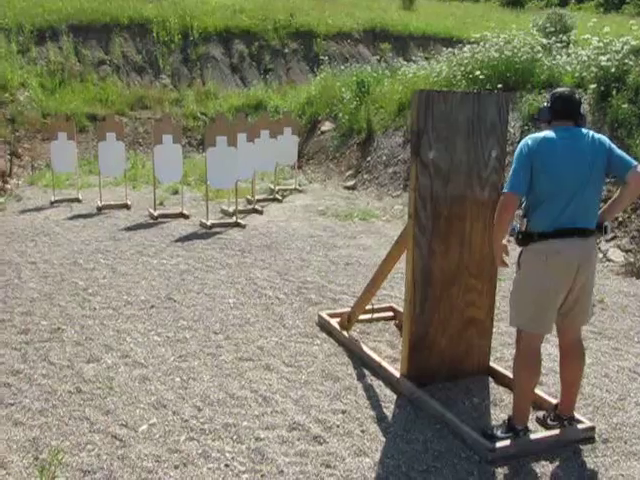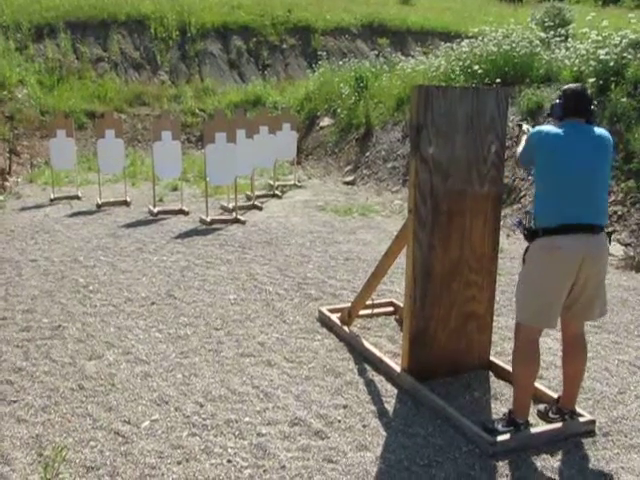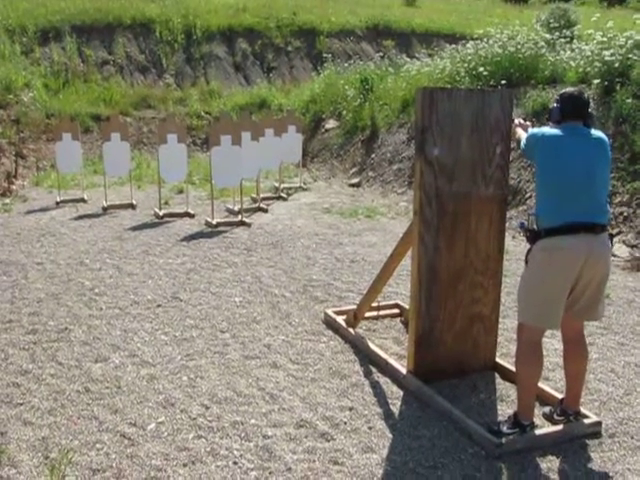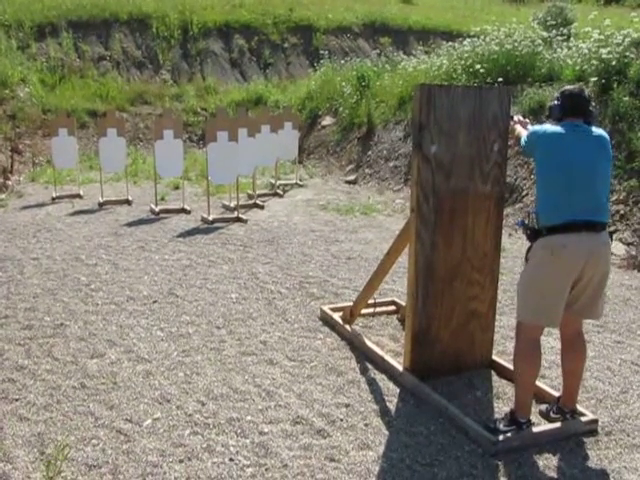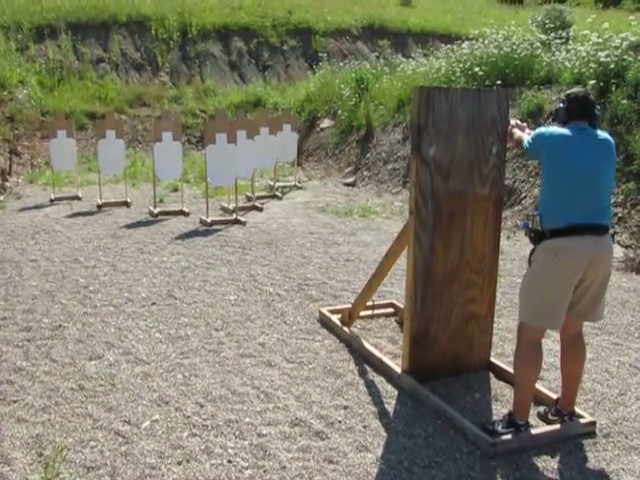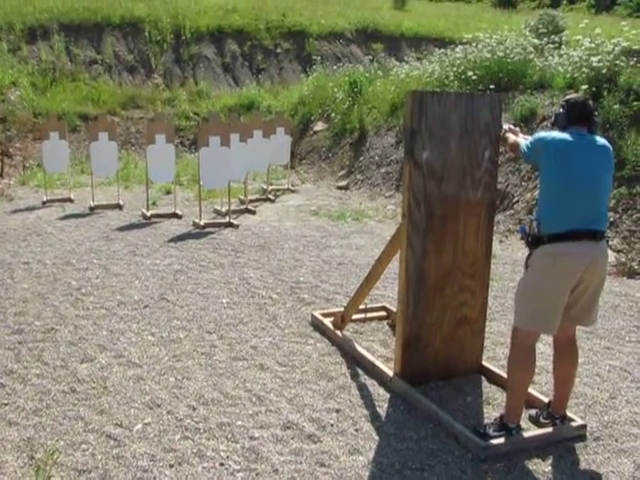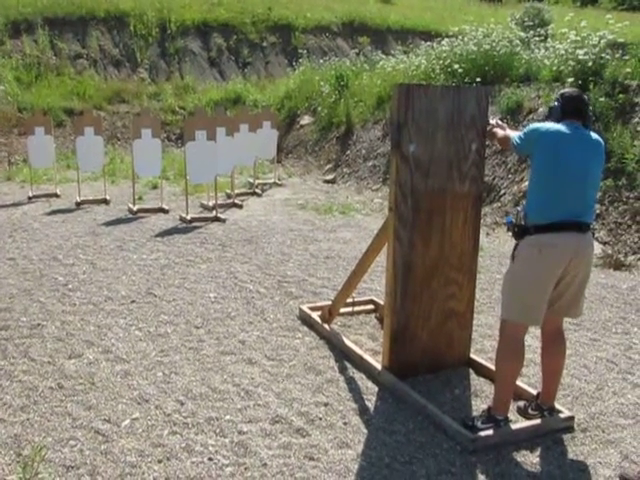
dt=0.7s
person 1, frame 1
left shoulder: (534, 144)
right shoulder: (598, 144)
left elbow: (510, 200)
left wrist: (497, 240)
right wrist: (603, 217)
left hip: (545, 250)
right hip: (585, 248)
left knee: (528, 339)
right knee: (571, 335)
left ankle: (518, 423)
right ankle: (565, 413)
person 1, frame 2
left shoulder: (542, 137)
right shoulder: (604, 140)
left elbow: (522, 161)
left hip: (553, 245)
right hip: (595, 244)
left knee: (527, 332)
right knee: (574, 329)
left ankle: (518, 417)
right ankle: (566, 407)
person 1, frame 3
left shoulder: (542, 138)
right shoulder: (601, 142)
left elbow: (525, 143)
left wrist: (520, 129)
left hip: (556, 246)
right hip: (597, 245)
left knee: (529, 333)
right knee: (573, 329)
left ankle: (523, 419)
right ankle: (570, 408)
person 1, frame 4
left shoulder: (544, 136)
right shoulder: (601, 140)
left elbow: (524, 140)
left wrist: (519, 126)
left hip: (557, 244)
right hip: (597, 243)
left knee: (528, 331)
right knee: (572, 327)
left ankle: (520, 417)
right ankle: (567, 406)
person 1, frame 5
left shoulder: (550, 138)
right shoulder: (606, 143)
left elbow: (523, 143)
left wrist: (516, 130)
right wrist: (528, 131)
left hip: (560, 247)
right hip: (600, 246)
left knee: (530, 333)
right knee: (572, 330)
left ankle: (519, 419)
right ankle: (565, 409)
person 1, frame 6
left shoulder: (550, 143)
right shoulder: (603, 149)
left elbow: (519, 147)
left wrist: (509, 135)
right wrist: (522, 136)
left hip: (556, 251)
right hip: (595, 251)
left knee: (523, 337)
right knee: (566, 334)
left ankle: (510, 422)
right ankle: (557, 412)
person 1, frame 7
left shoulder: (543, 133)
right shoulder: (596, 145)
left elbow: (508, 142)
left wrist: (496, 130)
right wrist: (508, 130)
left hip: (542, 243)
right hip: (581, 243)
left knee: (512, 329)
right knee: (552, 325)
left ankle: (498, 414)
right ankle: (545, 404)
